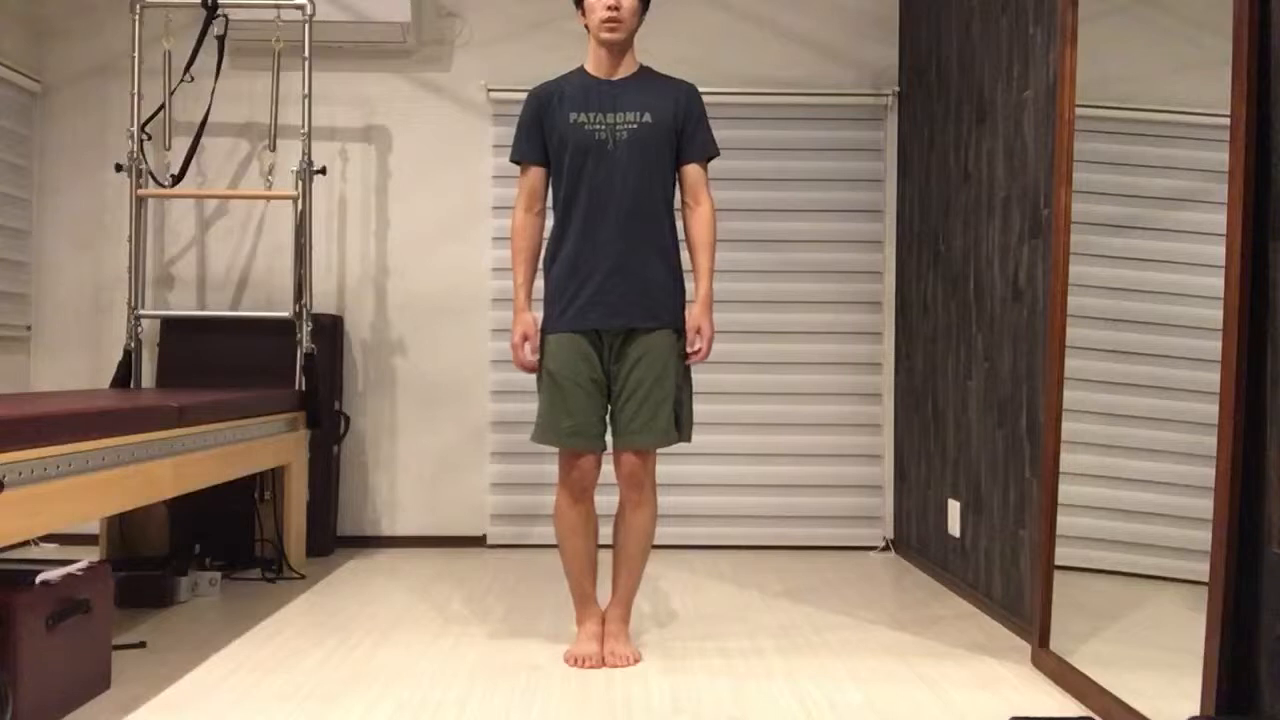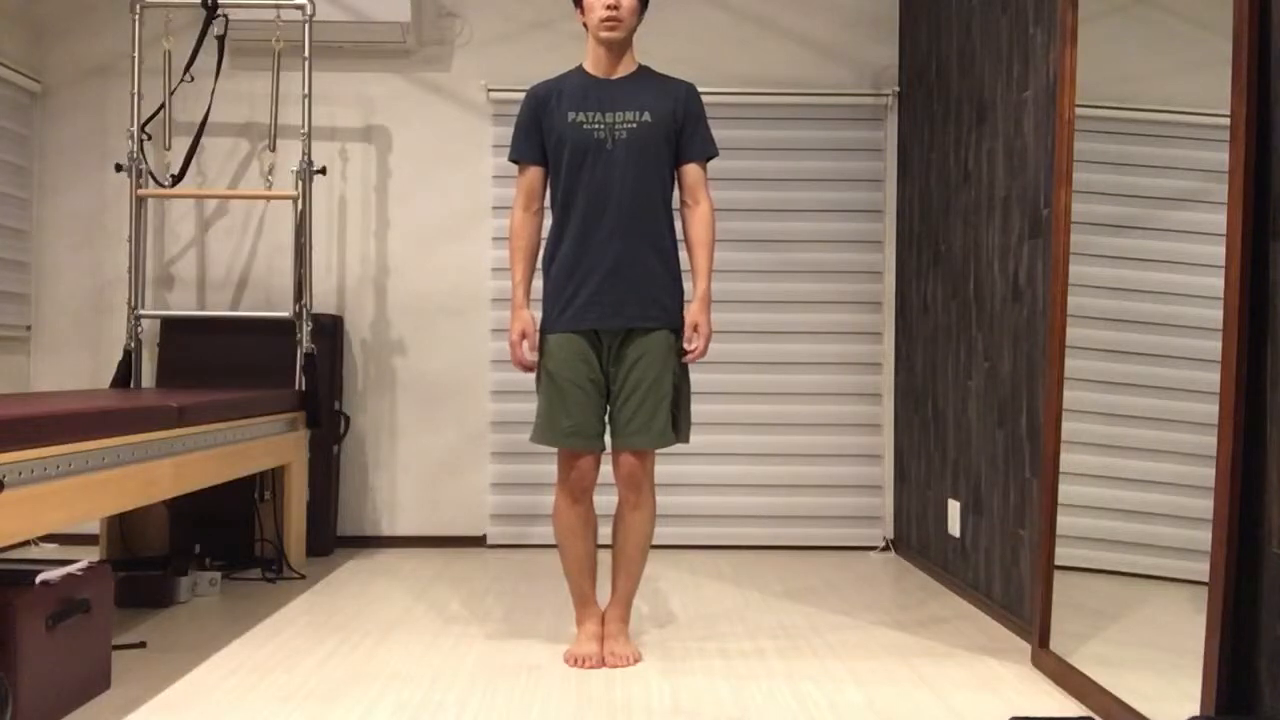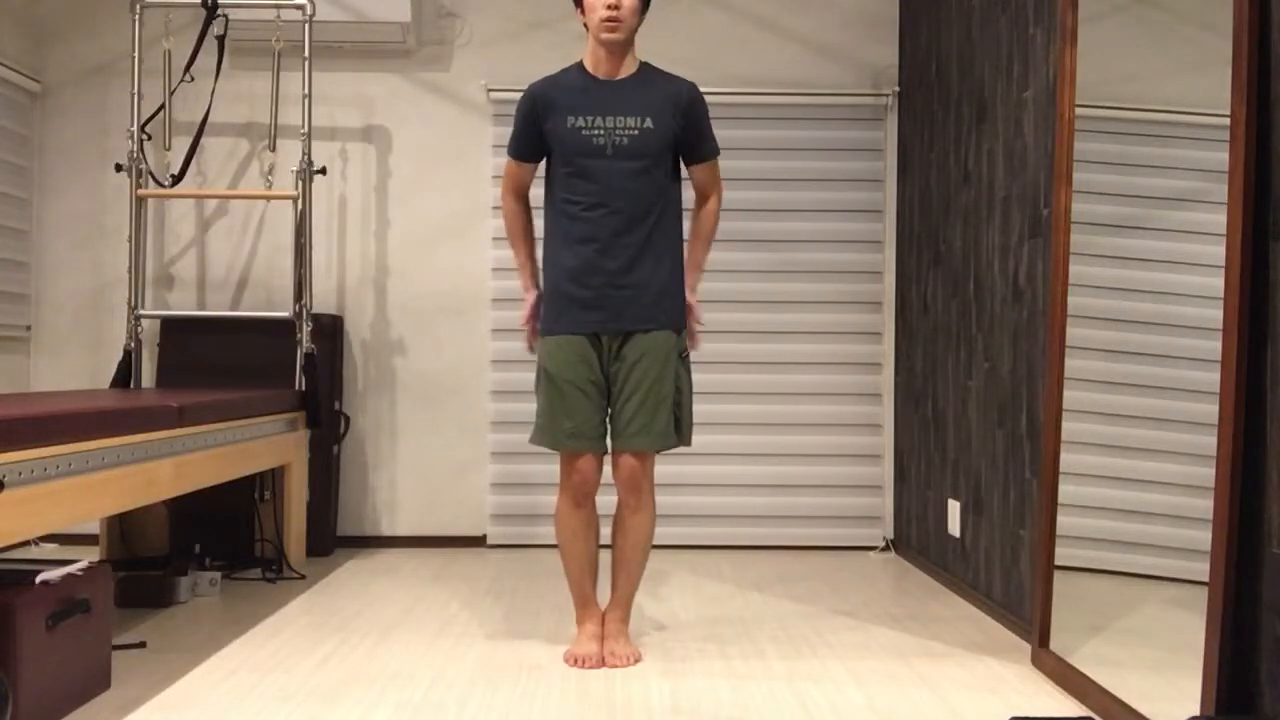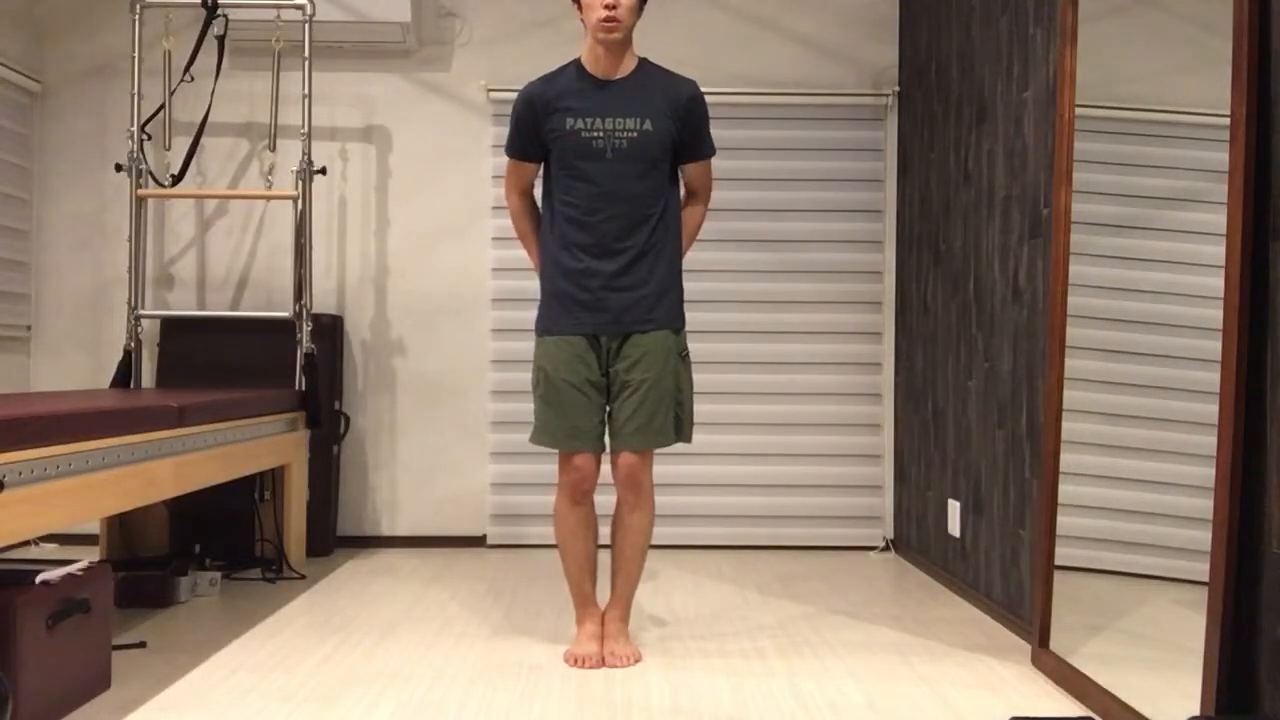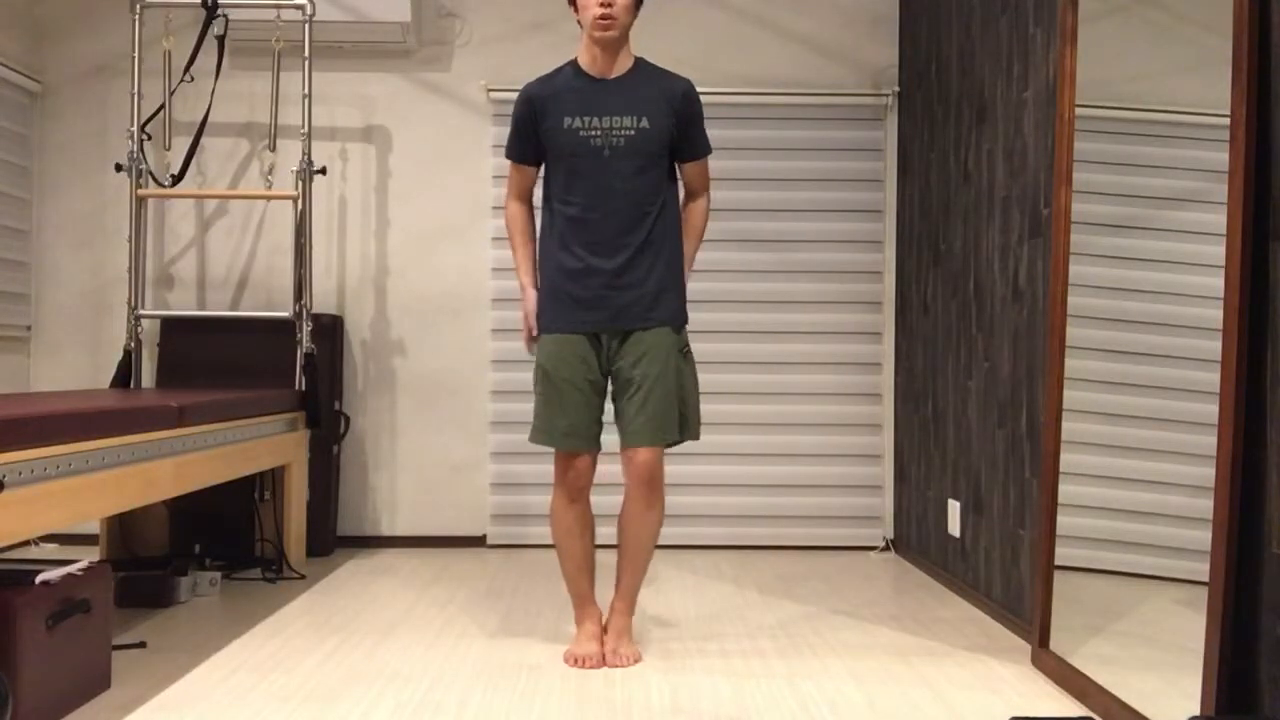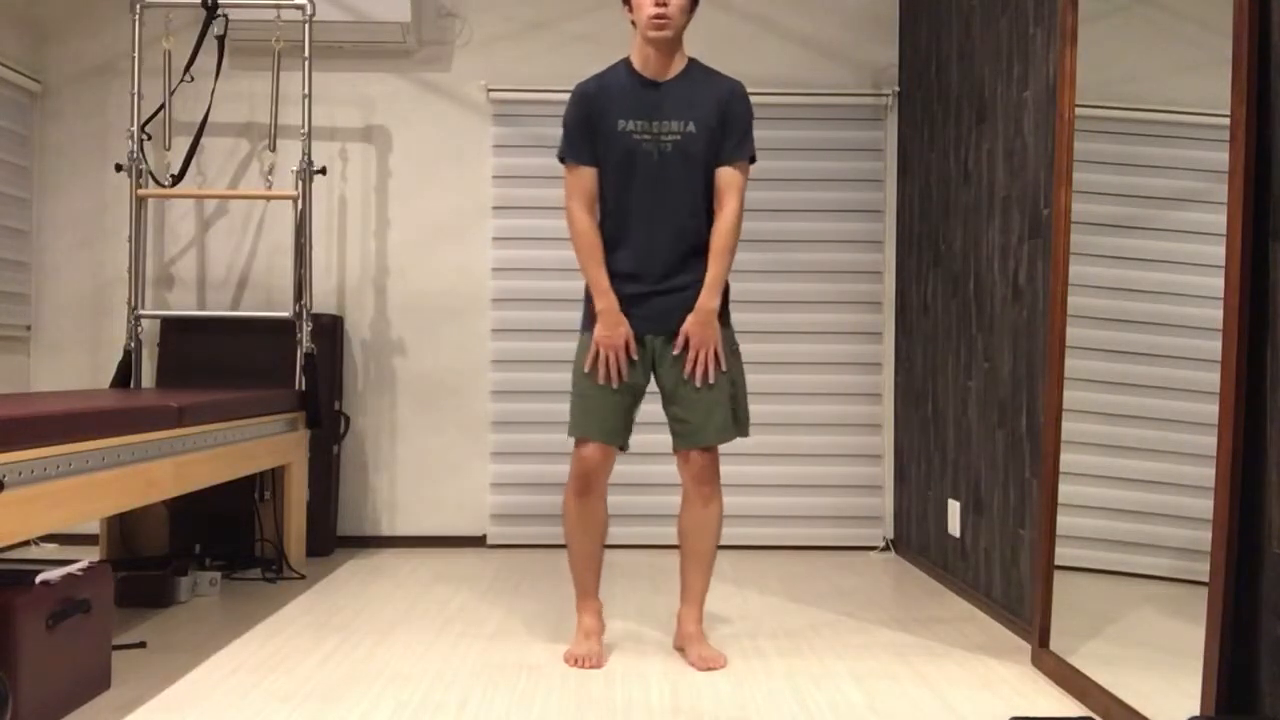
dt=0.7s
person 1, frame 1
left shoulder: (677, 99)
right shoulder: (548, 101)
left elbow: (698, 202)
right elbow: (528, 208)
left wrist: (702, 297)
right wrist: (522, 306)
left hip: (652, 316)
right hip: (569, 315)
left knee: (636, 471)
right knee: (576, 472)
left ankle: (619, 619)
right ankle: (586, 618)
person 1, frame 2
left shoulder: (676, 99)
right shoulder: (546, 100)
left elbow: (696, 201)
right elbow: (527, 207)
left wrist: (701, 296)
right wrist: (519, 304)
left hip: (650, 316)
right hip: (569, 315)
left knee: (634, 471)
right knee: (575, 472)
left ankle: (619, 619)
right ankle: (585, 618)
person 1, frame 3
left shoulder: (678, 98)
right shoulder: (545, 98)
left elbow: (708, 194)
right elbow: (514, 193)
left wrist: (688, 280)
right wrist: (532, 283)
left hip: (651, 318)
right hip: (569, 317)
left knee: (634, 473)
right knee: (578, 475)
left ankle: (619, 620)
right ankle: (585, 618)
person 1, frame 4
left shoulder: (679, 97)
right shoulder: (542, 98)
left elbow: (697, 194)
right elbow: (519, 192)
left wrist: (658, 265)
right wrist: (551, 270)
left hip: (650, 319)
right hip: (567, 319)
left knee: (633, 472)
right knee: (577, 474)
left ankle: (619, 618)
right ankle: (585, 617)
person 1, frame 5
left shoulder: (673, 95)
right shoulder: (541, 98)
left elbow: (696, 194)
right elbow: (518, 198)
left wrist: (678, 276)
right wrist: (528, 283)
left hip: (652, 314)
right hip: (567, 315)
left knee: (645, 469)
right knee: (572, 472)
left ankle: (620, 614)
right ankle: (585, 619)
person 1, frame 6
left shoulder: (724, 97)
right shoulder: (594, 97)
left elbow: (729, 207)
right elbow: (581, 210)
left wrist: (708, 306)
right wrist: (606, 309)
left hip: (694, 312)
right hip: (615, 311)
left knee: (700, 466)
right knee: (588, 464)
left ankle: (690, 622)
right ankle: (588, 616)
